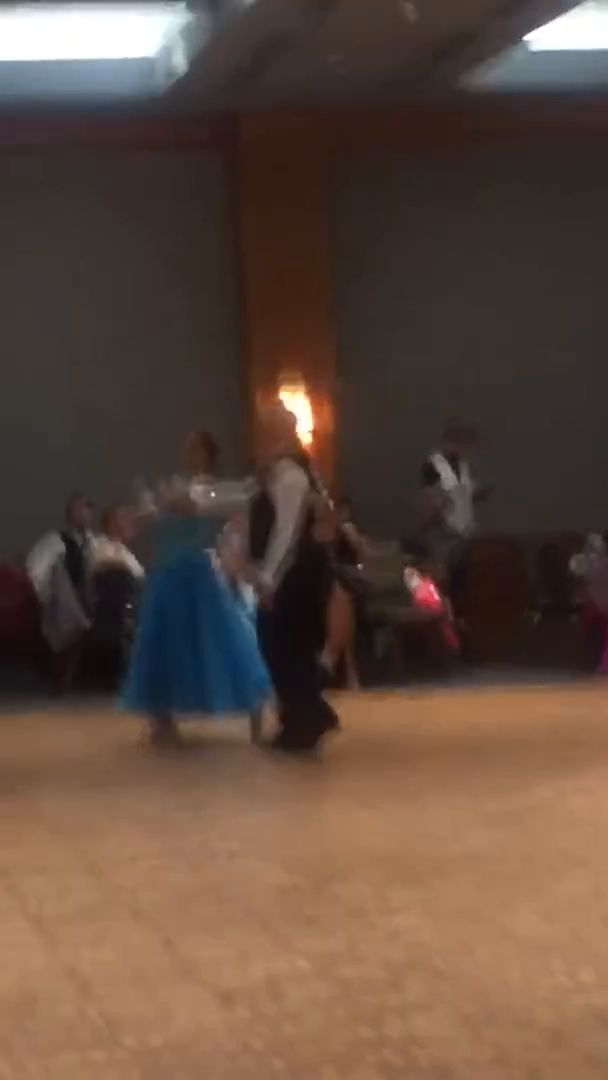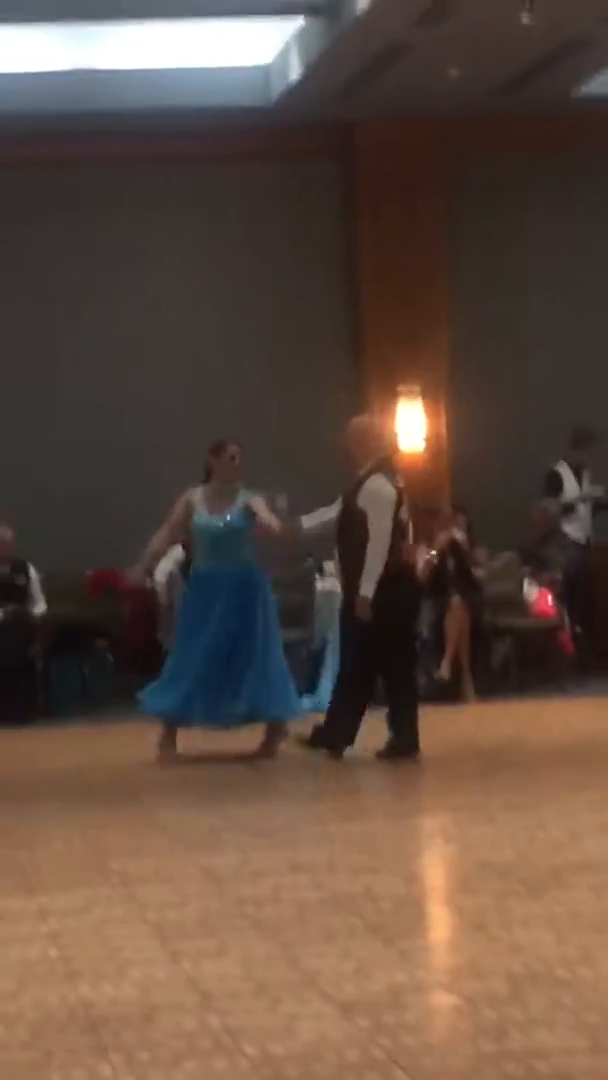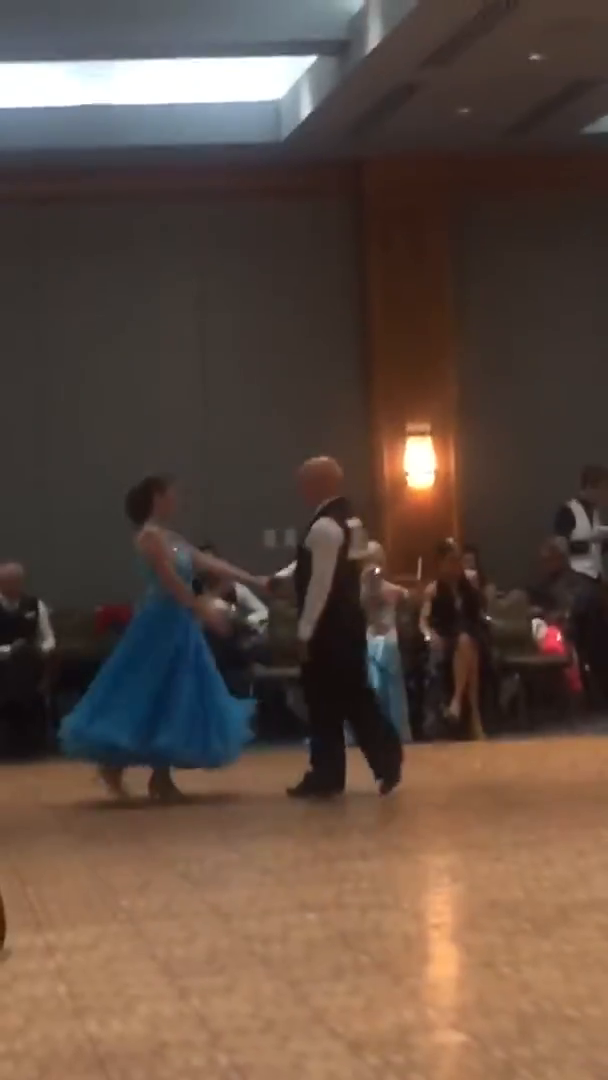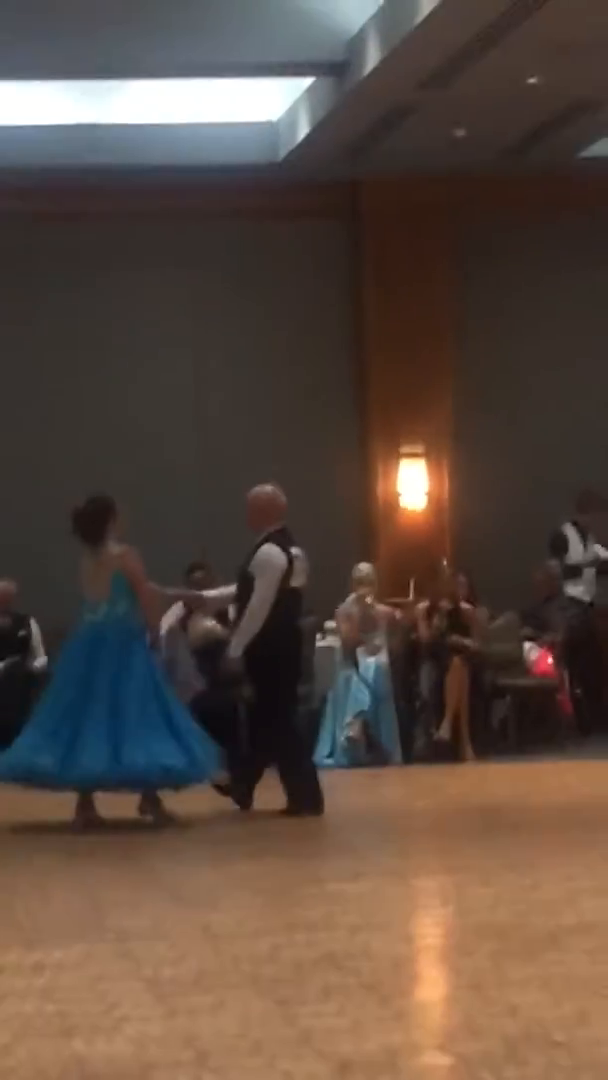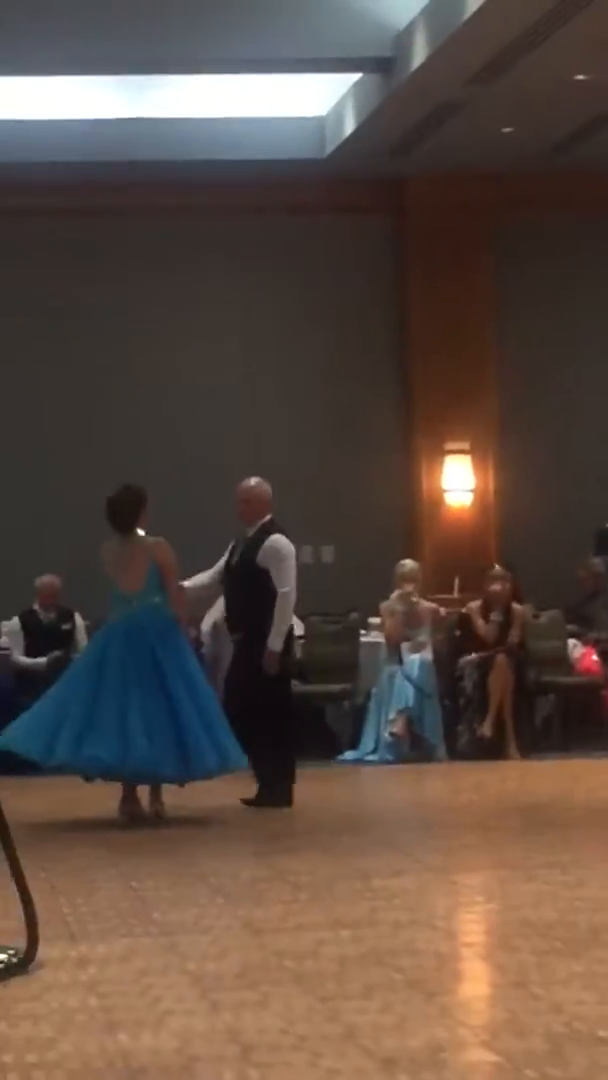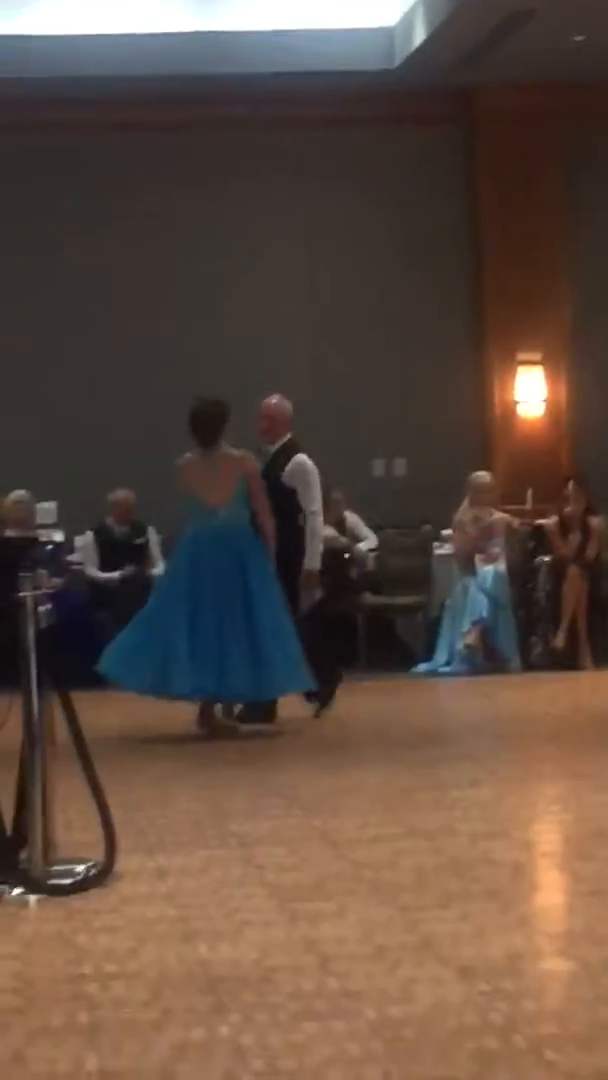
dt=0.4s
person 1, frame 1
left shoulder: (289, 473)
right shoulder: (280, 471)
left elbow: (287, 532)
right elbow: (256, 503)
left wrist: (268, 580)
left hip: (291, 575)
right hip: (286, 574)
left knee: (286, 650)
right knee: (288, 649)
left ankle: (311, 719)
right ankle: (301, 723)
person 1, frame 2
left shoulder: (378, 485)
right shoulder: (369, 482)
left elbow: (379, 542)
right elbow: (340, 513)
left wrist: (365, 593)
right wrist: (302, 526)
left hip: (381, 589)
right hip: (376, 587)
left knee: (359, 663)
right knee: (393, 662)
left ankle: (335, 735)
right ankle: (399, 738)
person 1, frame 3
left shoulder: (324, 526)
right shoulder: (347, 520)
left elbow: (321, 584)
left wrist: (305, 632)
right wrist: (285, 576)
left hip: (330, 626)
right hip: (347, 622)
left knee: (324, 703)
right knee: (355, 696)
left ankle: (326, 777)
right ankle: (387, 762)
person 1, frame 4
left shoulder: (270, 552)
right shoulder: (285, 548)
left elbow: (259, 607)
right elbow: (253, 594)
left wrist: (236, 650)
right wrist: (207, 597)
left hip: (270, 649)
right hip: (282, 646)
left knee: (279, 720)
right knee: (266, 719)
left ankle: (306, 797)
right ankle: (243, 786)
person 1, frame 5
left shoulder: (276, 543)
right shoulder: (243, 542)
left elbow: (286, 595)
right elbow: (216, 577)
left wrist: (275, 645)
right wrist: (178, 588)
left hip: (264, 643)
right hip: (248, 640)
left knee: (265, 712)
right knee: (255, 712)
left ankle: (275, 787)
right ankle: (274, 787)
person 1, frame 6
left shoulder: (298, 462)
right shoulder: (260, 459)
left elbow: (314, 514)
left wrist: (312, 563)
left hip: (285, 557)
right ankle: (323, 682)
person 2, frame 1
left shoulder: (201, 487)
right shoulder: (176, 484)
left hip: (188, 573)
right hip: (169, 572)
left knee: (203, 644)
right knee: (162, 645)
right ankle: (164, 721)
person 2, frame 2
left shoulder: (248, 500)
right shoulder: (192, 497)
left elbow: (269, 522)
right elbow: (167, 534)
left wrist: (279, 530)
right wrist: (144, 567)
left hip: (242, 585)
right hip: (205, 585)
left knee: (252, 657)
right knee: (192, 659)
left ankle: (275, 728)
right ankle: (169, 735)
person 2, frame 3
left shoulder: (170, 537)
right shoulder: (152, 535)
left elbow: (208, 563)
right elbow: (171, 579)
left wrist: (254, 580)
right wrist: (202, 610)
left hip: (176, 624)
right hip: (162, 623)
left knee: (178, 696)
right knee: (155, 697)
left ankle: (160, 777)
person 2, frame 4
left shoulder: (86, 560)
right shoulder: (124, 555)
right elbow: (146, 602)
right wrist: (152, 630)
left hip: (88, 644)
right hip: (122, 644)
left knee: (86, 716)
right knee: (136, 716)
left ankle: (85, 804)
right ankle: (149, 797)
person 2, frame 5
left shoulder: (108, 552)
right shoulder: (158, 547)
right elbow: (174, 597)
right wrist: (179, 632)
left hip: (119, 637)
right hip: (156, 635)
left knee: (123, 708)
right knee: (162, 709)
left ankle: (129, 796)
right ankle: (155, 795)
person 2, frame 6
left shoulder: (185, 466)
right shoulder: (244, 462)
left elbow: (195, 505)
right elbow: (263, 514)
right wrist: (270, 550)
left hip: (198, 552)
right hip: (238, 551)
left knee: (198, 623)
right knee: (237, 625)
left ankle: (207, 706)
right ankle: (228, 706)
